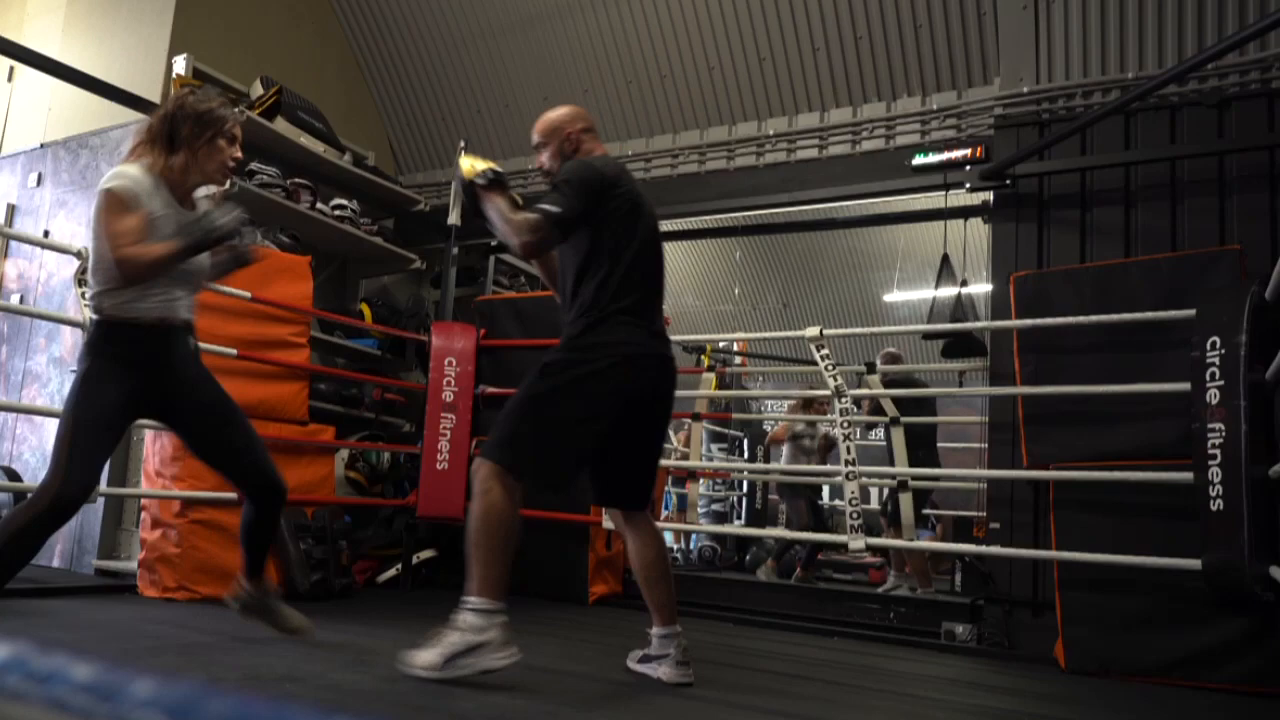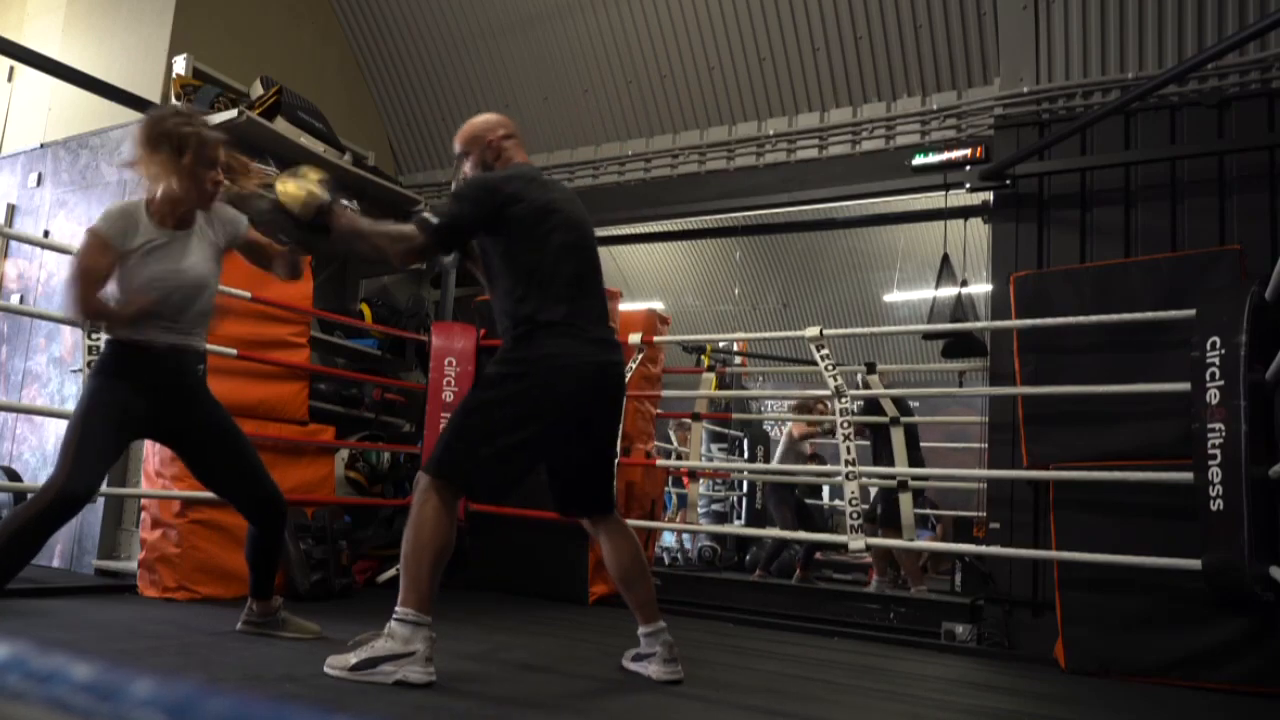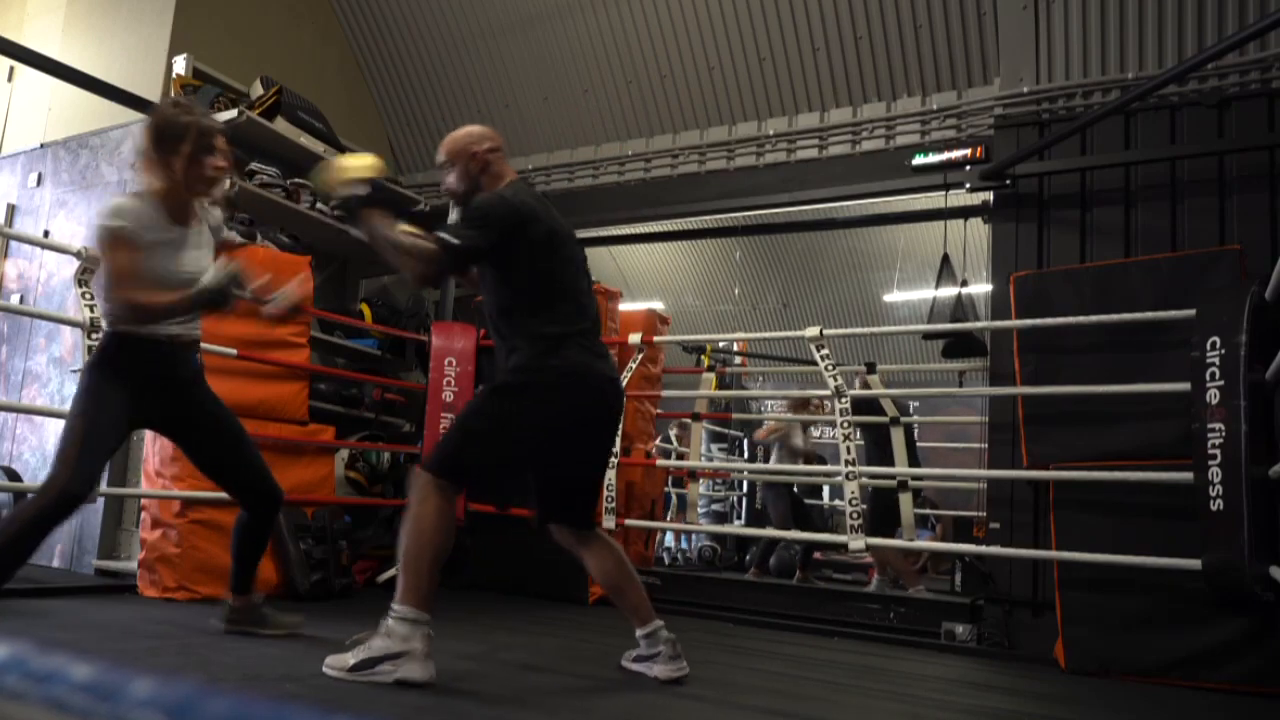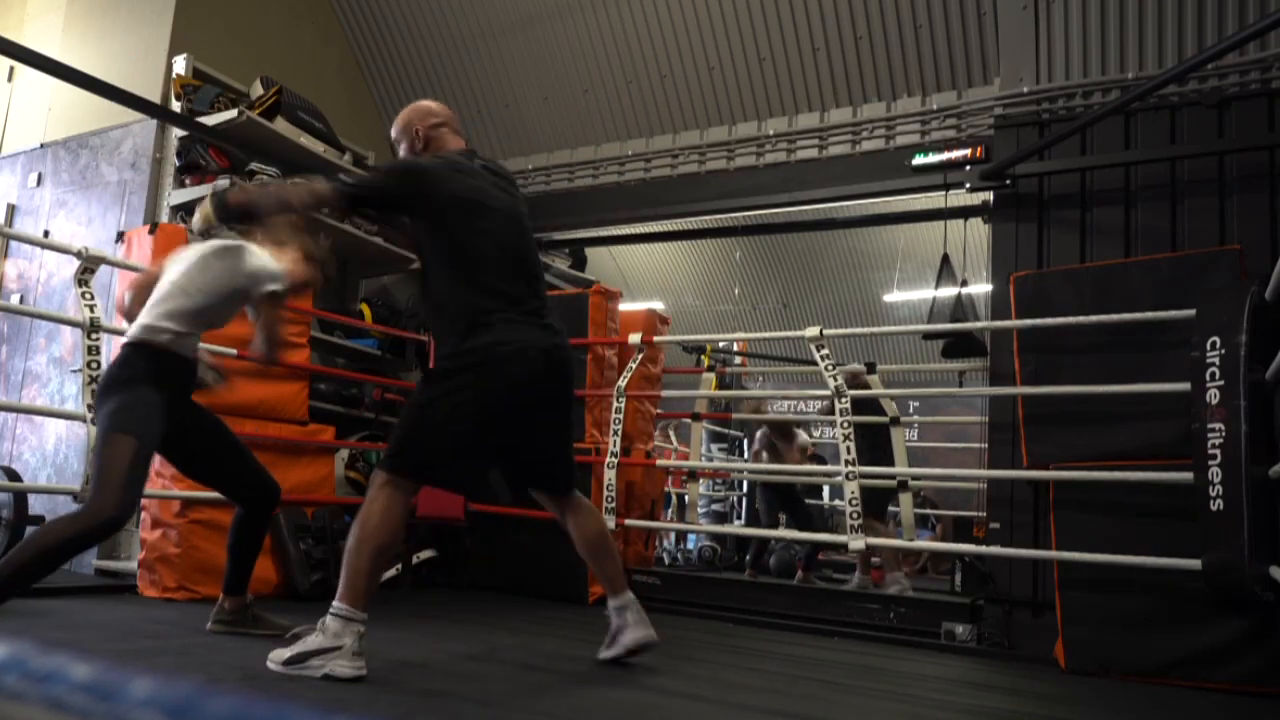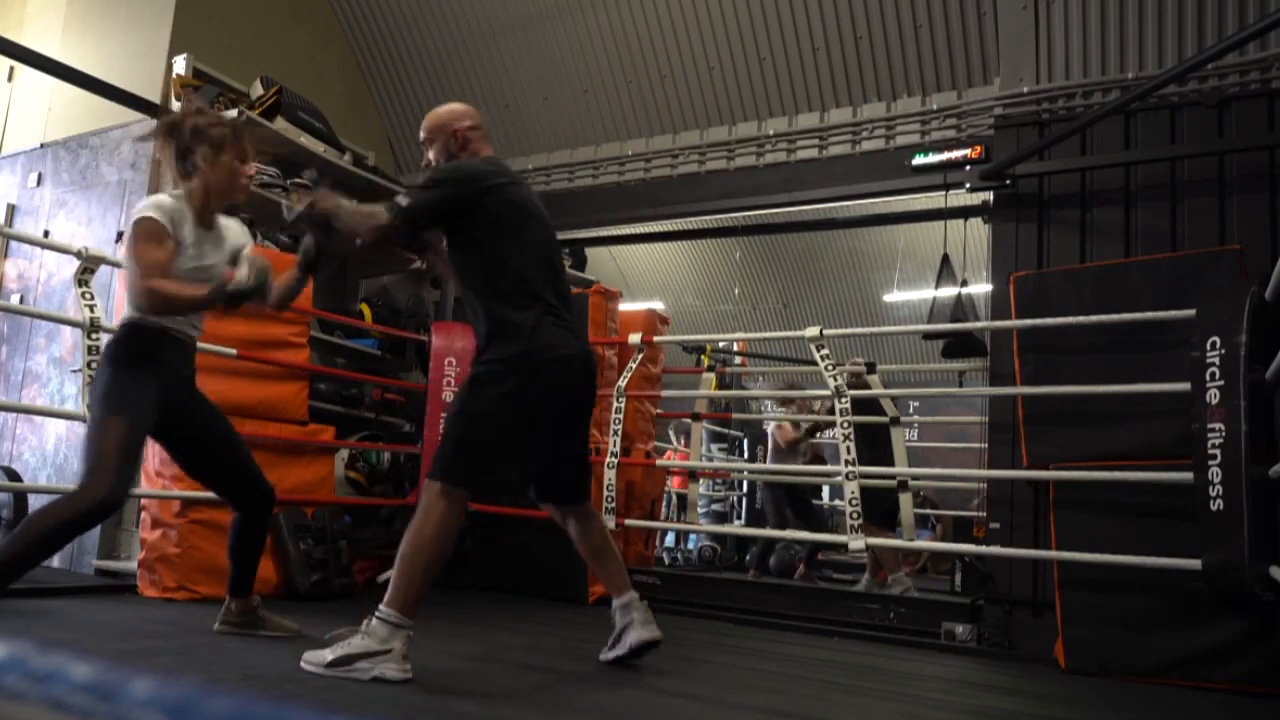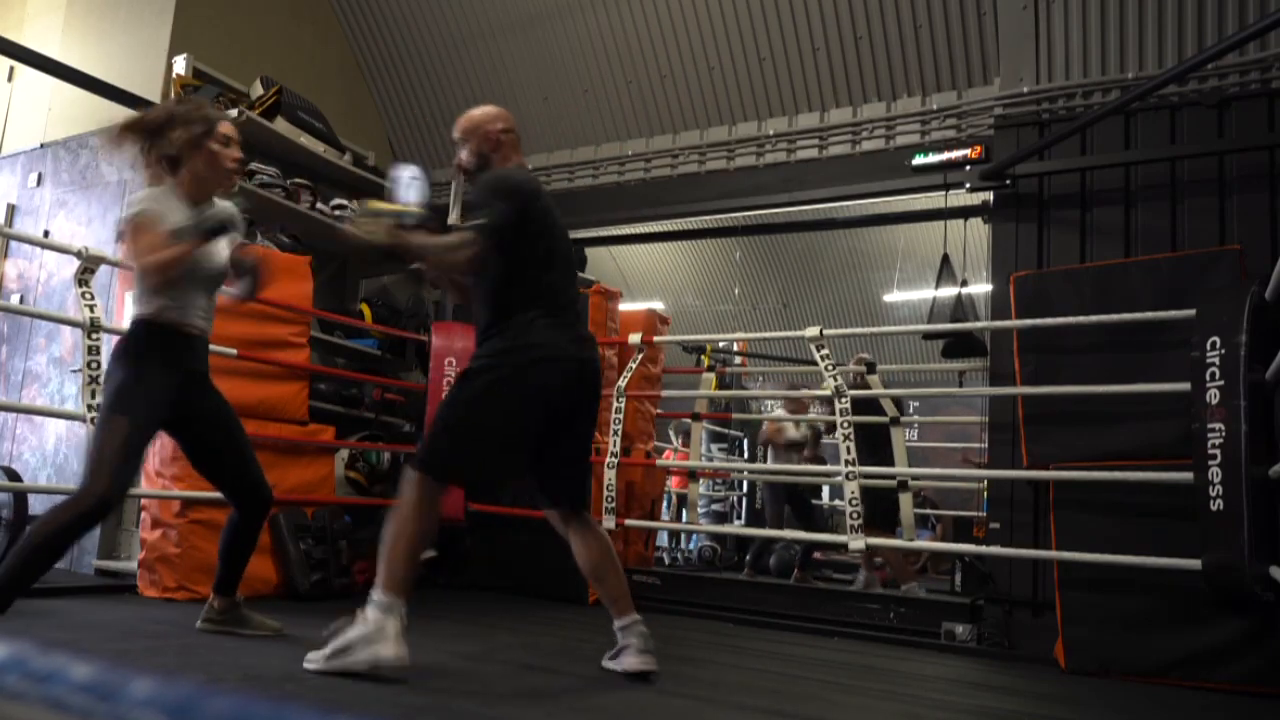
dt=0.5s
person 1, frame 1
left shoulder: (590, 174)
right shoulder: (619, 194)
left elbow: (528, 240)
left wrist: (493, 195)
right wrist: (542, 244)
left hip: (599, 355)
right hip: (649, 365)
left knee: (496, 470)
right knee: (629, 511)
left ankle: (483, 626)
right ankle: (668, 647)
person 1, frame 2
left shoulder: (494, 189)
right shoulder: (563, 201)
left elbow: (408, 249)
left wrist: (329, 215)
right wrist: (473, 242)
left hip: (539, 367)
right hip: (599, 369)
left knee: (436, 484)
right knee: (598, 513)
left ankle: (407, 642)
right ankle: (657, 645)
person 1, frame 3
left shoulder: (502, 208)
right shoulder: (530, 214)
left elbow: (423, 266)
right elbow: (455, 260)
left wrist: (370, 212)
right wrist: (421, 230)
left hip: (547, 378)
right hip: (594, 384)
left knee: (433, 480)
right knee: (572, 525)
left ankle: (405, 640)
right ankle: (658, 645)
person 1, frame 4
left shoulder: (422, 176)
right shoulder: (501, 180)
left elbow: (315, 197)
left wrist: (230, 201)
left hip: (479, 361)
right hip: (542, 360)
left knee: (392, 484)
right knee: (561, 494)
left ankle: (339, 637)
right ankle: (627, 615)
person 1, frame 5
left shoulder: (469, 178)
right shoulder: (496, 191)
left elbow: (381, 227)
right elbow: (478, 272)
left wrist: (323, 203)
right wrist: (426, 229)
left hip: (524, 360)
right hip: (568, 361)
left knee: (445, 490)
right knee: (567, 502)
left ankle: (383, 642)
right ankle: (632, 617)
person 1, frame 6
left shoulder: (505, 185)
right shoulder: (530, 197)
left elbow: (464, 254)
right elbow: (469, 284)
left wrist: (398, 238)
right wrist: (411, 234)
left hip: (518, 361)
right hip: (574, 365)
left knee: (424, 479)
right knee: (567, 509)
left ankle: (381, 627)
right ankle: (633, 639)
person 2, frame 1
left shoulder: (203, 205)
right shoulder: (126, 183)
right elbow: (122, 267)
left wrist: (232, 255)
right wrist: (197, 238)
left hip: (179, 365)
right hip: (117, 355)
left knee: (268, 488)
right knee: (63, 493)
left ankle: (256, 589)
person 2, frame 2
left shoulder: (218, 221)
right shoulder: (119, 222)
left elbow: (285, 266)
right elbow: (84, 303)
right wrist: (155, 310)
left hip: (187, 385)
right hip: (124, 378)
left knee: (268, 504)
right knee: (66, 494)
left ankle: (263, 607)
person 2, frame 3
left shoulder: (206, 217)
right shoulder: (124, 215)
right elbow: (122, 304)
right wrist: (204, 296)
left hip: (182, 377)
right hip: (121, 371)
left knee: (264, 496)
right knee: (64, 493)
left ankle: (241, 602)
person 2, frame 4
left shoulder: (206, 251)
right shoulder: (265, 270)
left elbow: (132, 303)
right elbow: (268, 352)
left hip: (154, 379)
right hip: (139, 384)
left knee: (262, 491)
right knee: (104, 514)
left ankle: (235, 604)
person 2, frame 5
left shoulder: (234, 232)
right shoulder: (157, 211)
left elbow: (270, 299)
right elbow: (148, 291)
left wrist: (309, 253)
right wrist: (224, 293)
left hip: (177, 378)
right hip: (135, 366)
left knee: (257, 496)
right knee: (100, 496)
left ankle: (240, 607)
person 2, frame 6
left shoulder: (223, 214)
right shoulder: (149, 203)
left elbow: (250, 280)
right elbow: (156, 273)
left wrist: (243, 265)
right wrist: (204, 231)
left hip: (192, 371)
right hip: (147, 361)
left knee: (255, 497)
right knee: (99, 496)
left ankle: (223, 604)
person 3, frame 1
left shoulder: (892, 385)
right shoulder: (922, 387)
left wrist: (867, 404)
left hip: (909, 468)
right hip: (925, 467)
left knee: (901, 528)
right knee: (890, 518)
left ankle: (926, 591)
right ankle: (898, 577)
person 3, frame 2
left shoulder: (876, 399)
right shoulder: (895, 400)
left elbow: (859, 429)
left knee: (891, 531)
right knee: (873, 524)
left ankle: (919, 589)
right ankle: (879, 584)
person 3, frame 3
left shoulder: (865, 401)
right shoulder: (899, 405)
left knee: (879, 536)
right knee: (877, 530)
left ankle: (917, 589)
right ankle: (881, 581)
person 3, frame 4
left shoulder: (859, 399)
right shoulder: (880, 398)
right hip: (878, 469)
left knee: (871, 522)
right knee: (864, 523)
left ankle: (895, 578)
right ankle: (862, 578)
person 3, frame 5
left shoulder: (853, 394)
right shoulder: (882, 395)
left hip: (877, 469)
right hip: (893, 468)
left knee: (873, 526)
right knee: (880, 528)
left ankle: (898, 579)
right ankle: (870, 582)
person 3, frame 6
left shoulder: (856, 395)
right shoulder: (888, 396)
right hip: (891, 469)
left knee: (876, 532)
right knee: (874, 528)
left ankle: (910, 587)
right ankle: (867, 577)
person 4, frame 1
left shoulder: (818, 431)
right shoulder: (795, 423)
left elbow: (819, 461)
right elbow: (770, 441)
left wrist: (826, 447)
right wrist: (793, 435)
left hip: (805, 485)
right hip: (789, 483)
left knee: (822, 531)
right knee: (804, 526)
left ankle: (802, 573)
right ankle: (769, 567)
person 4, frame 2
left shoulder: (804, 435)
right shoulder: (796, 425)
right elbow: (800, 435)
right wrist: (824, 429)
left hip: (791, 489)
right hip: (778, 487)
left knee: (817, 532)
right knee: (788, 532)
left ankle: (802, 574)
right ankle: (760, 574)
person 4, frame 3
left shoulder: (805, 434)
right shoulder: (789, 424)
left elbow: (809, 462)
right elbow: (759, 436)
left wrist: (810, 456)
right wrist: (773, 438)
left hip: (788, 487)
right hip: (774, 484)
left knee: (814, 531)
right knee: (782, 527)
left ankle: (802, 574)
right ankle: (755, 572)
person 4, frame 4
left shoulder: (802, 441)
right shoulder: (763, 435)
right elbow: (754, 457)
left wrist: (776, 444)
left hip: (788, 488)
right hip: (768, 487)
left knee: (813, 531)
right knee: (769, 525)
left ankle: (804, 574)
right ankle: (750, 572)
person 4, frame 5
left shoulder: (803, 427)
right shoulder: (779, 423)
right elbow: (787, 443)
left wrist: (812, 458)
right wrist: (812, 429)
left hip: (794, 484)
right hip: (773, 483)
left knee: (817, 528)
right knee: (778, 527)
left ankle: (805, 571)
right ankle: (755, 572)
person 4, frame 6
left shoulder: (805, 425)
right shoulder: (780, 417)
left elbow: (808, 458)
right elbow: (764, 438)
left wrist: (815, 441)
right wrist: (793, 443)
left hip: (795, 482)
right hip: (776, 480)
left knee: (814, 527)
right knee: (774, 528)
left ankle: (801, 573)
right ankle: (749, 571)
